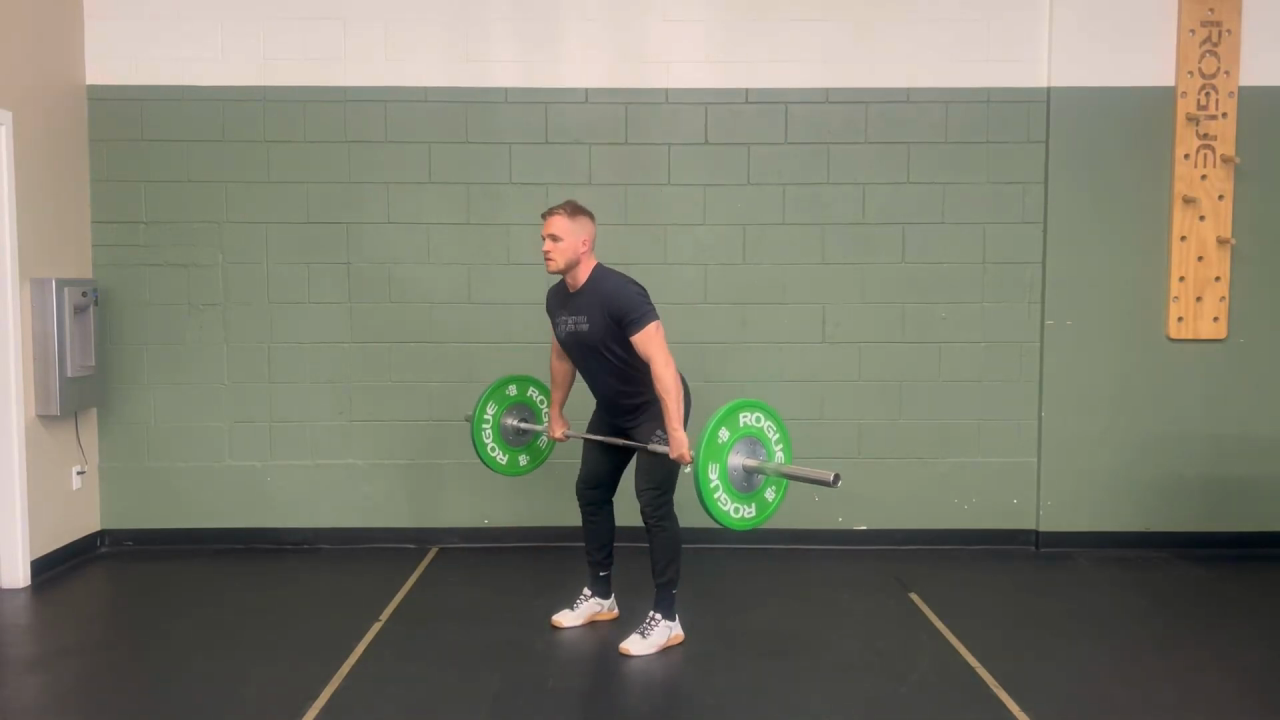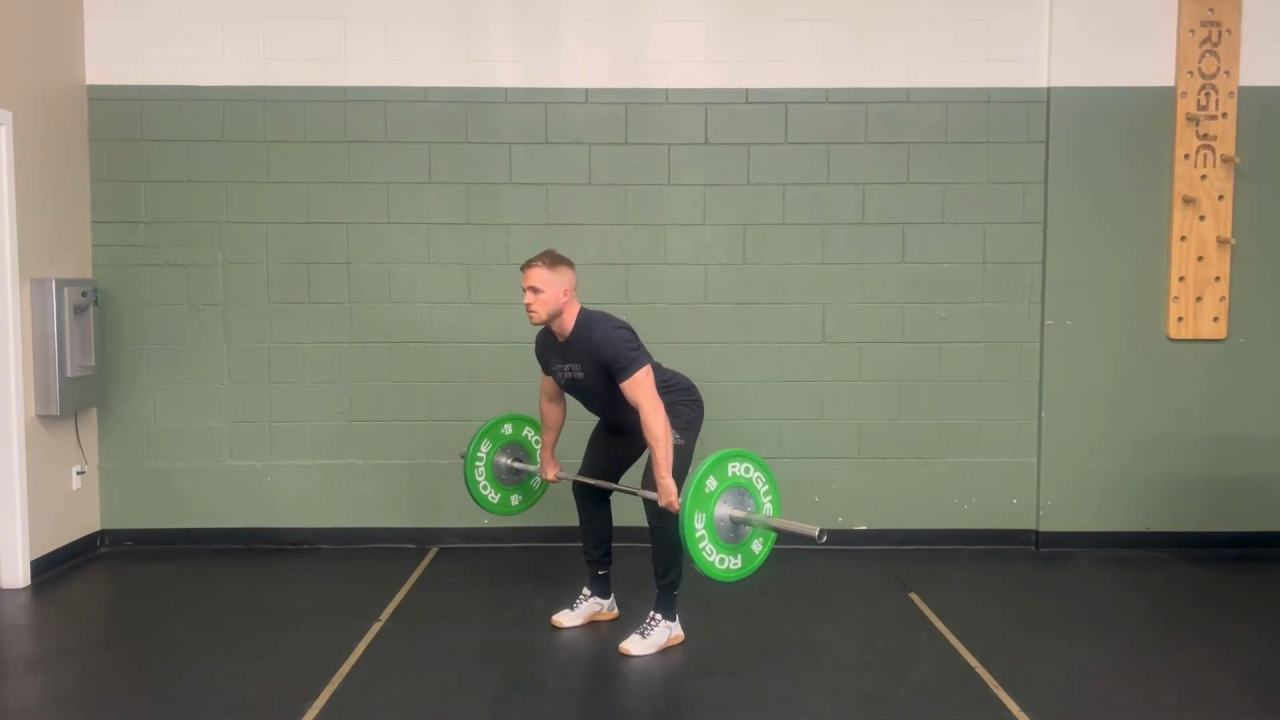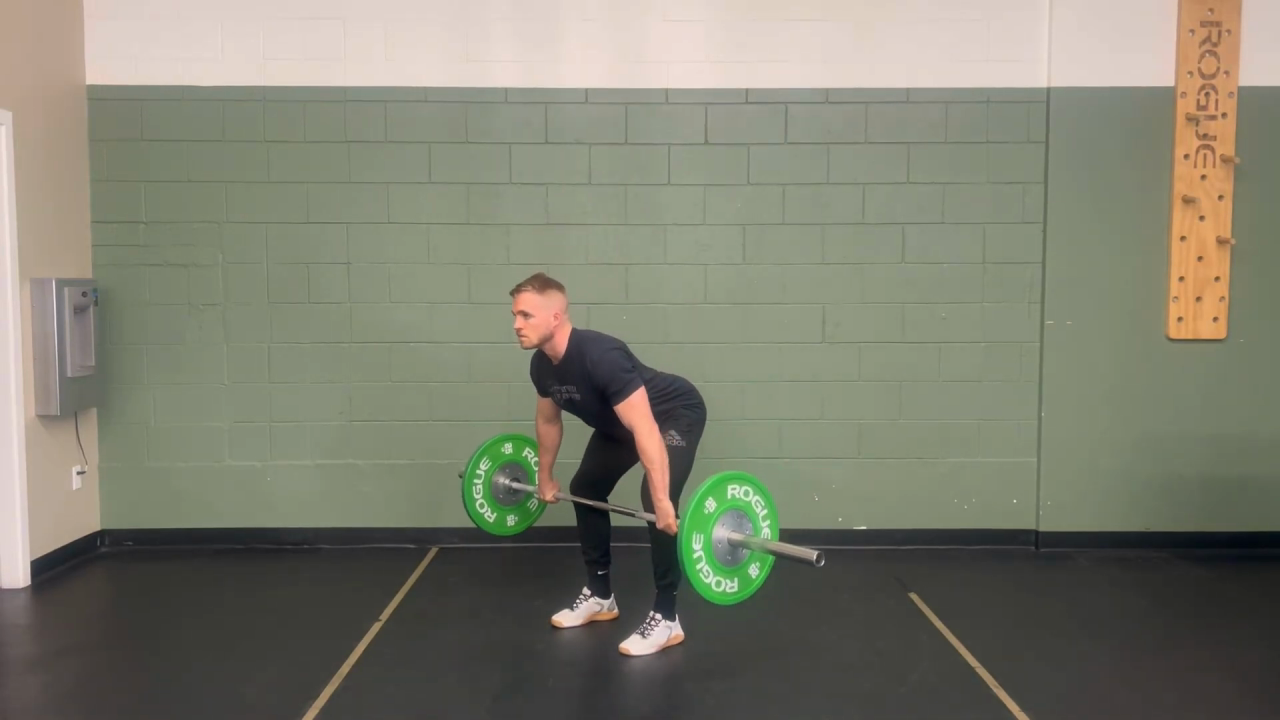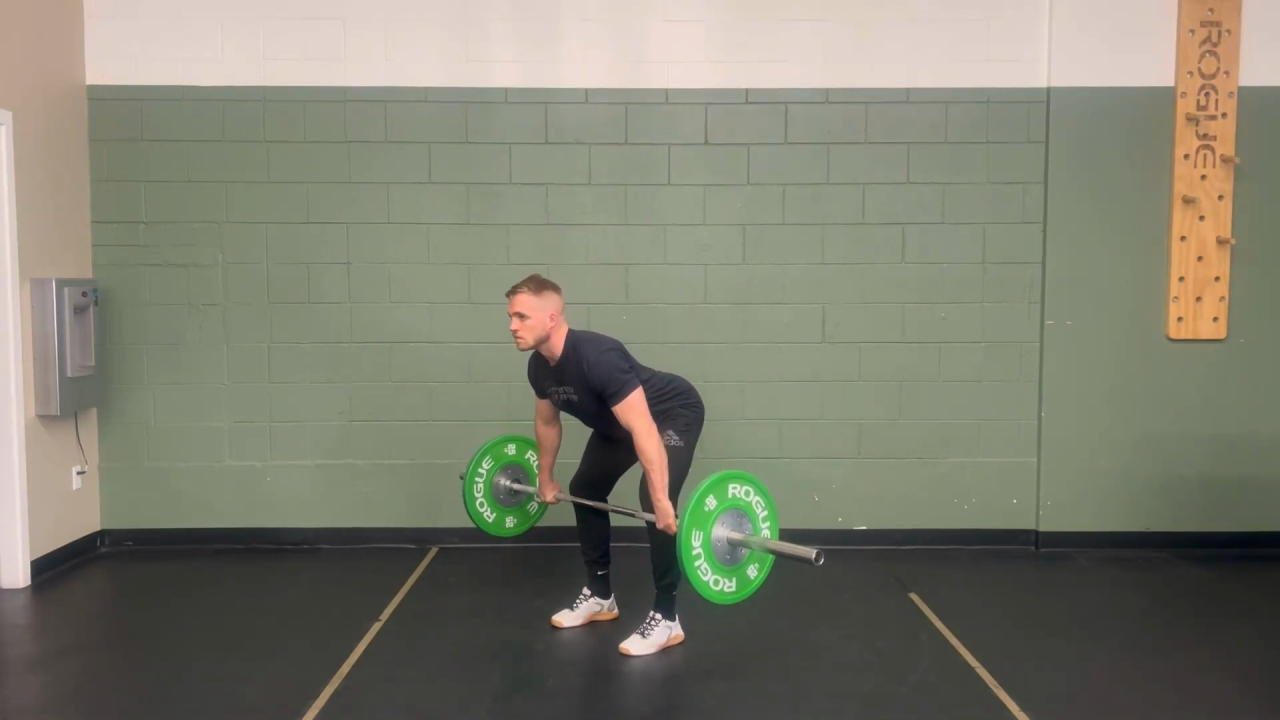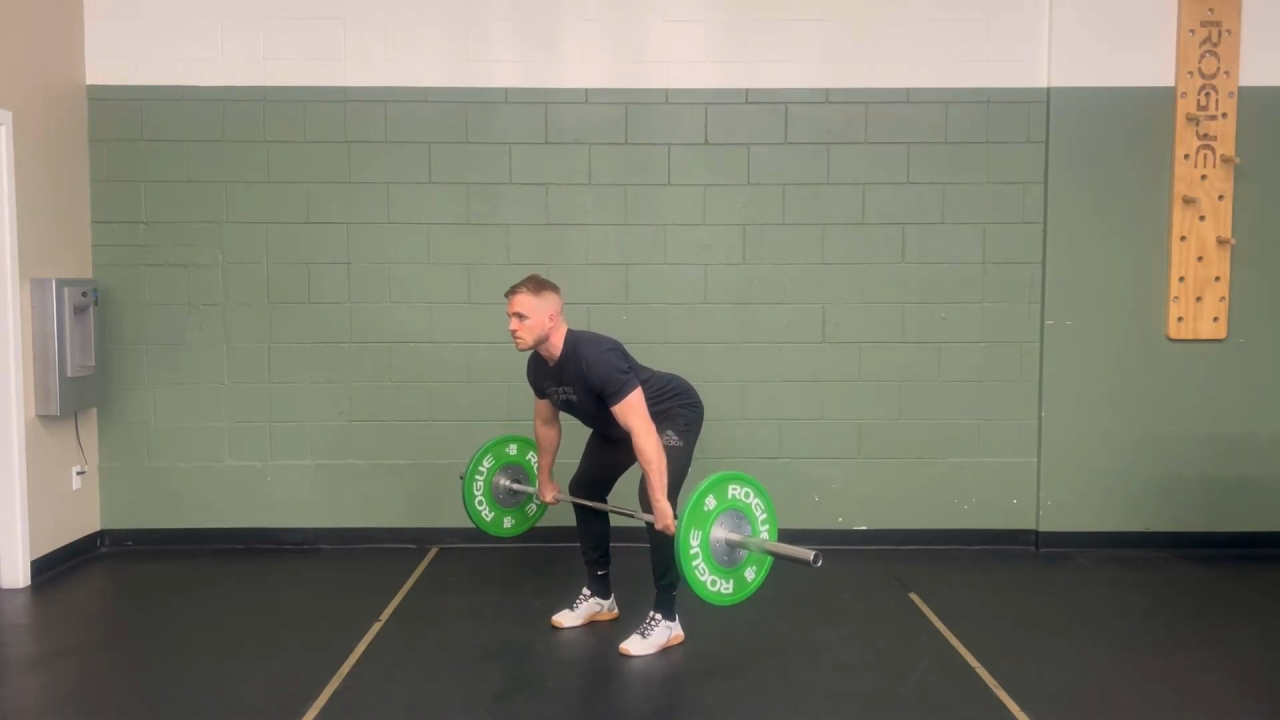
dt=0.5s
person 1, frame 1
left shoulder: (619, 292)
right shoulder: (557, 298)
left elbow: (661, 362)
right elbow: (562, 357)
left wrist: (676, 431)
right wrist: (555, 412)
left hip: (654, 409)
right hip: (612, 411)
left knee: (653, 503)
right knee: (591, 492)
left ankle: (666, 618)
right ankle: (599, 595)
person 1, frame 2
left shoulder: (607, 336)
right shoulder: (547, 344)
left elbow: (651, 408)
right elbow: (552, 400)
left wrist: (665, 479)
right wrist: (547, 456)
left hip: (674, 409)
right hip: (620, 416)
left knee: (658, 501)
right knee: (587, 487)
left ankle: (666, 618)
right ankle: (599, 596)
person 1, frame 3
left shoulder: (600, 357)
right shoulder: (542, 366)
left elbow: (645, 430)
right elbow: (548, 421)
left wrist: (662, 502)
right wrist: (545, 476)
left hip: (675, 413)
right hip: (619, 421)
left knee: (656, 504)
right knee: (585, 488)
left ankle: (666, 618)
right ankle: (599, 595)
person 1, frame 4
left shoulder: (597, 357)
right shoulder: (539, 368)
left elbow: (643, 429)
right elbow: (547, 422)
left wrist: (662, 502)
right wrist: (545, 478)
left hip: (673, 413)
right hip: (618, 420)
left knee: (655, 501)
right knee: (584, 489)
left ankle: (665, 618)
right ankle: (599, 596)
person 1, frame 5
left shoulder: (597, 357)
right shoulder: (539, 367)
left elbow: (642, 430)
right elbow: (546, 422)
left wrist: (660, 502)
right wrist: (544, 478)
left hip: (673, 412)
right hip: (617, 421)
left knee: (654, 501)
right knee: (584, 489)
left ankle: (665, 618)
right ankle: (599, 595)
